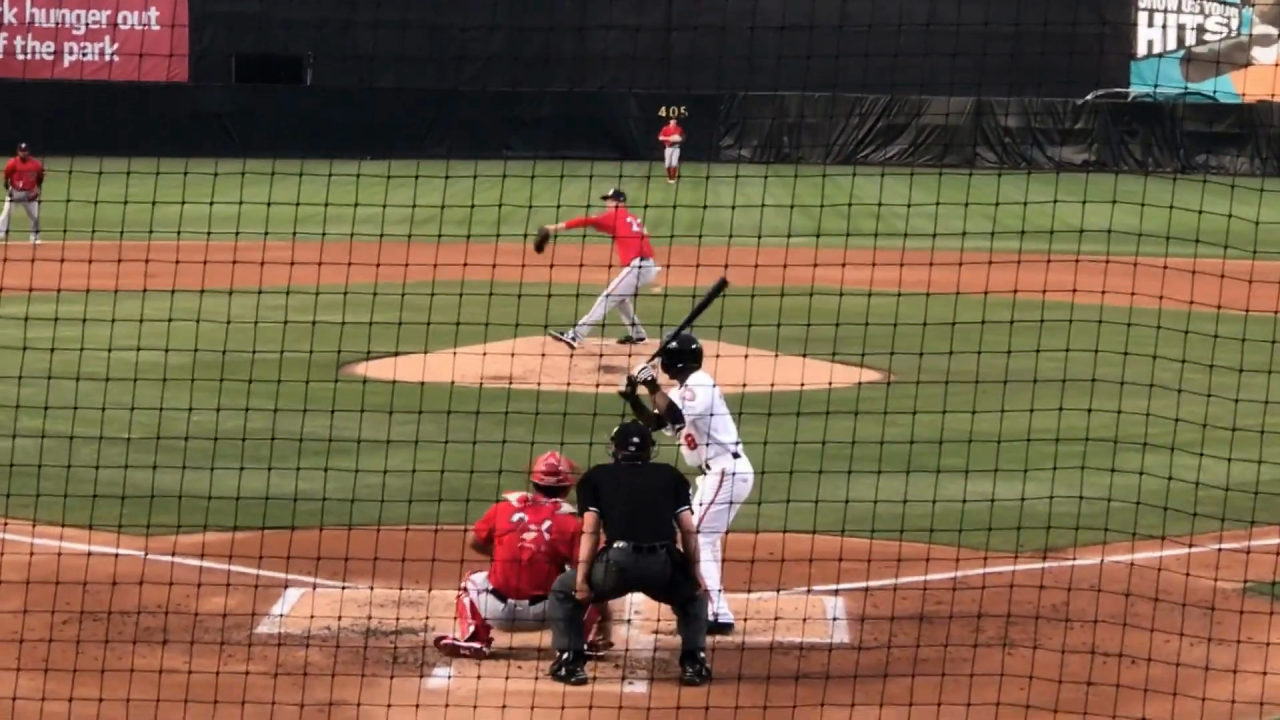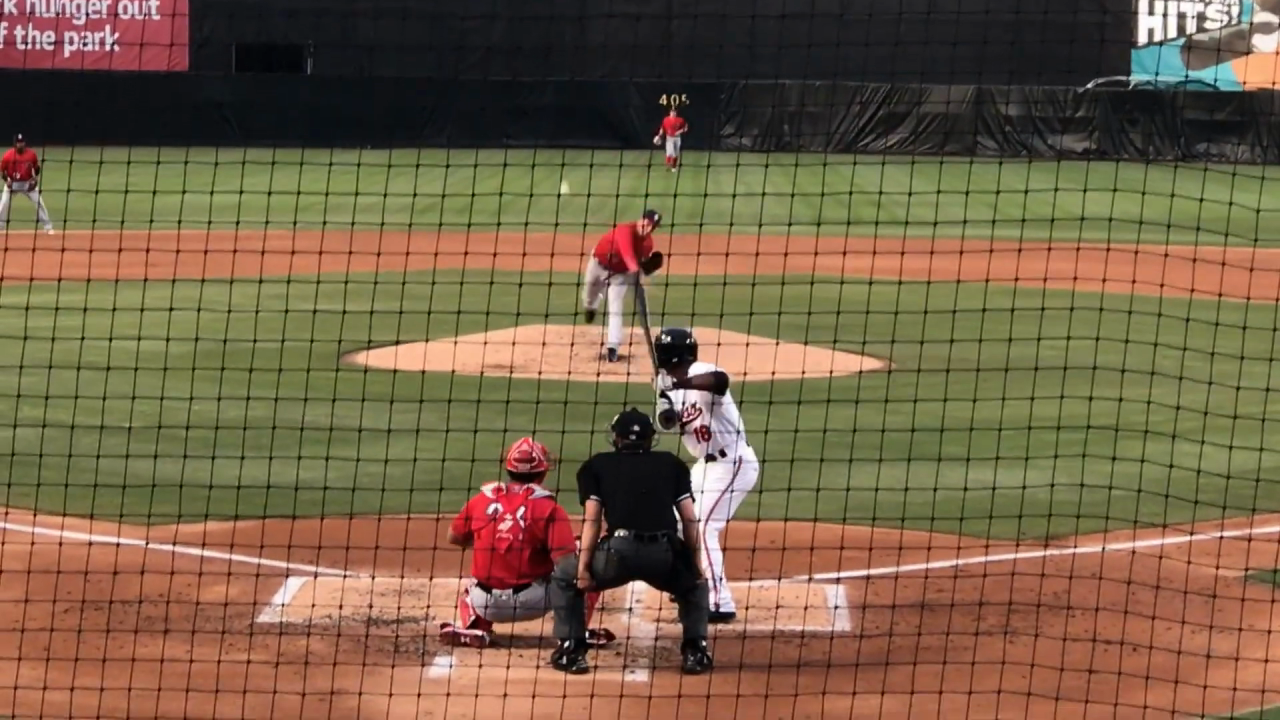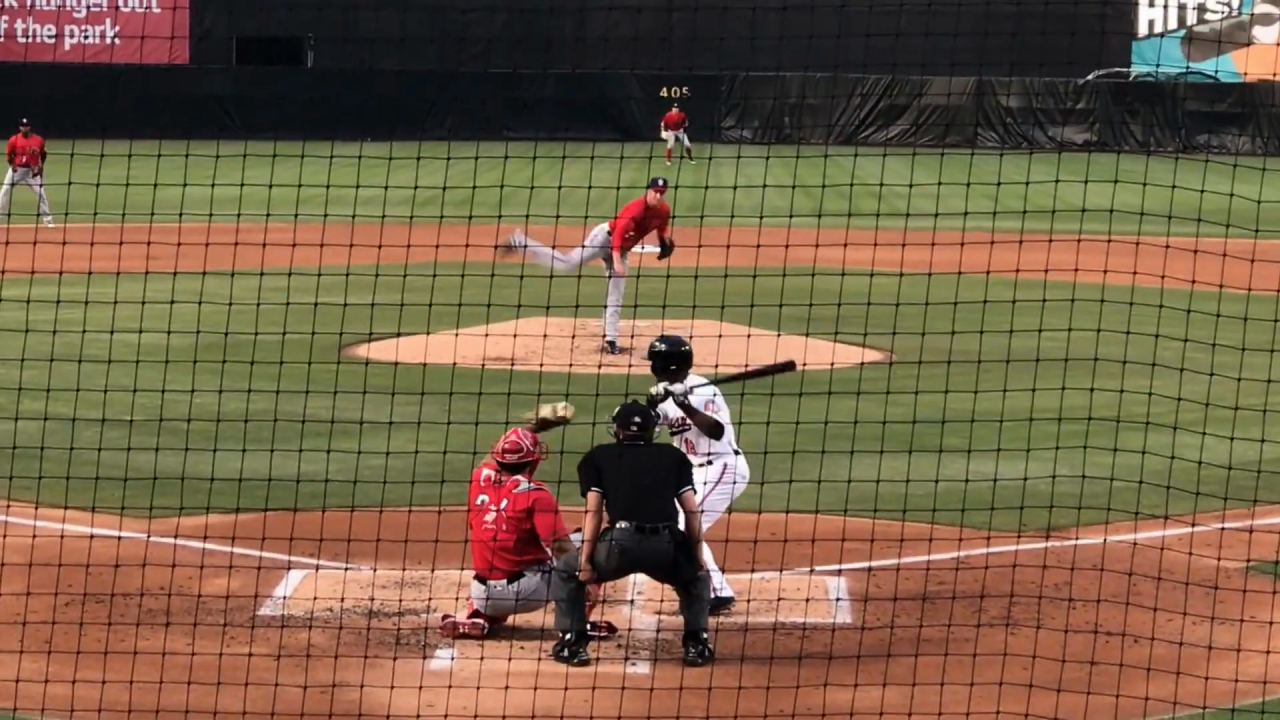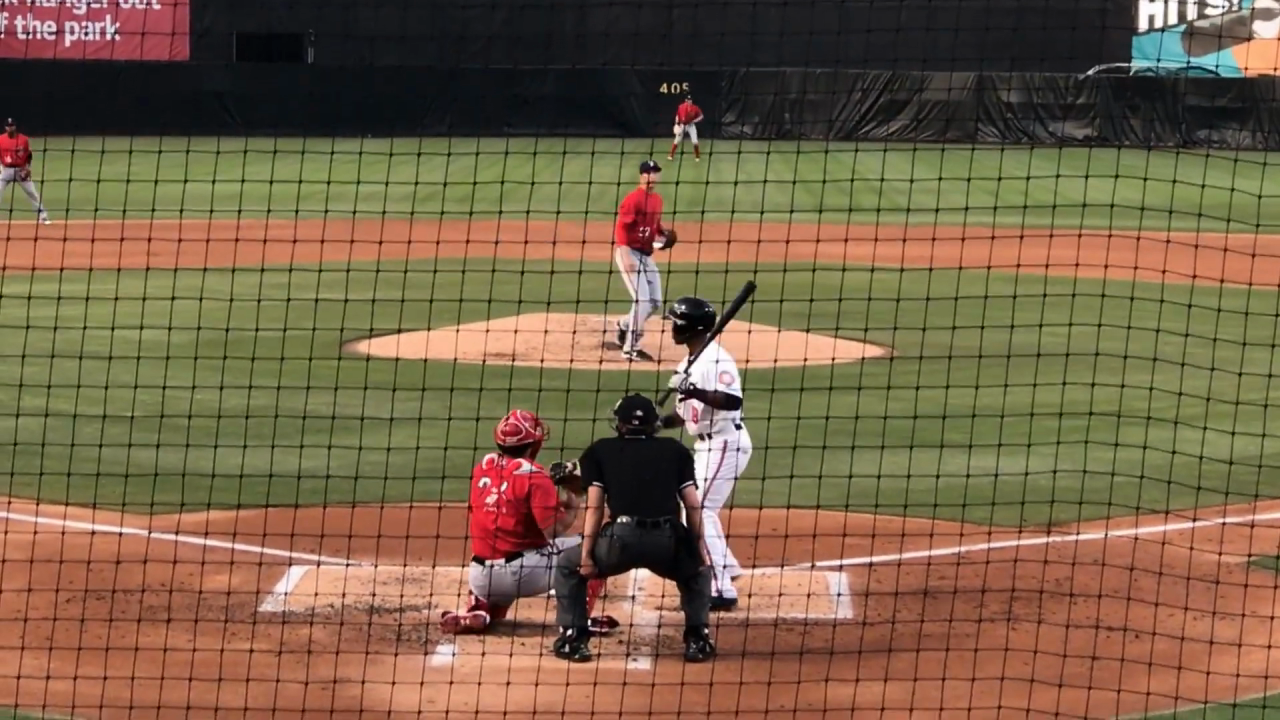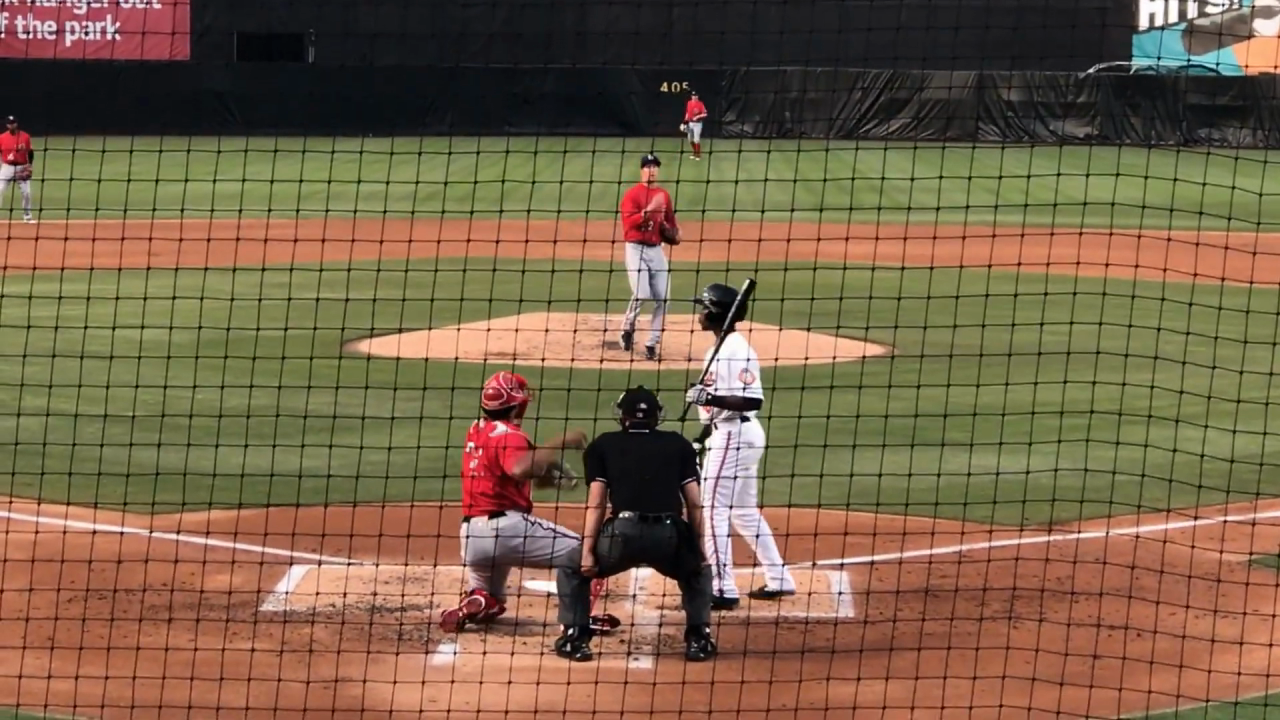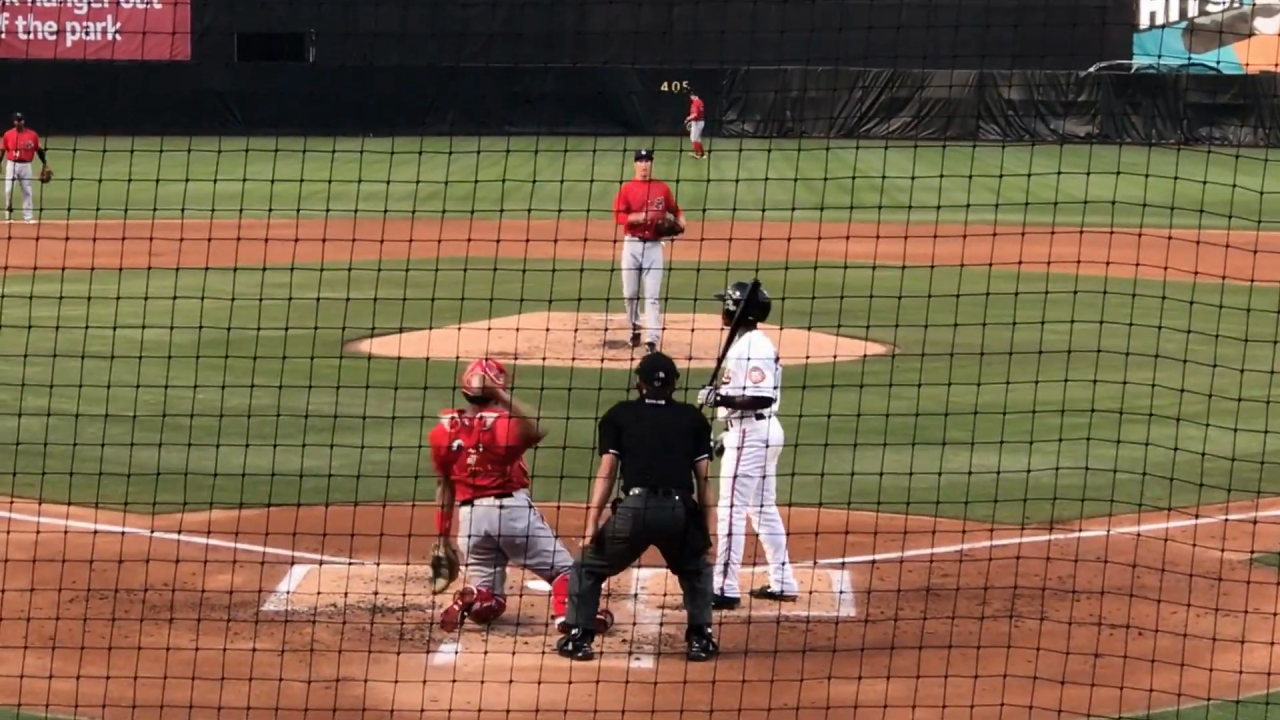
dt=0.4s
person 1, frame 1
left shoulder: (700, 384)
right shoulder: (681, 390)
left elbow: (674, 416)
right elbow: (654, 422)
left wrist: (652, 385)
right wrist: (633, 396)
left hip: (728, 472)
right hip: (717, 473)
left knee: (697, 539)
right knee: (702, 537)
left ankle: (718, 616)
right ankle: (706, 602)
person 1, frame 2
left shoulder: (703, 374)
right shoulder: (667, 386)
left elbow: (720, 384)
right elbow: (667, 422)
left wrist: (682, 381)
right wrist: (667, 402)
left hip: (734, 462)
right hip: (706, 463)
left knee: (702, 529)
left ankle: (720, 604)
person 1, frame 3
left shoulder: (703, 389)
right shoulder: (664, 390)
left elbow: (717, 431)
left wrist: (686, 406)
right wrist: (655, 400)
left hip: (725, 468)
right hip: (702, 471)
left ankle: (718, 592)
person 1, frame 4
left shoulder: (716, 358)
right shoulder: (690, 361)
left elbow: (733, 401)
right elbow: (686, 411)
left wrist: (693, 391)
right wrist: (663, 423)
left hip: (726, 444)
right hip: (709, 445)
left knee: (701, 514)
right knee: (701, 511)
left ankle: (722, 591)
right ankle: (724, 566)
person 1, frame 5
left shoulder: (736, 350)
right shoulder: (721, 348)
left elbow: (753, 400)
left wrist: (710, 399)
right wrist: (701, 439)
left hip: (734, 436)
right hip: (735, 434)
left knee: (714, 511)
right knee: (744, 510)
left ankle: (723, 590)
right ankle: (779, 580)
person 1, frame 6
left shoulder: (751, 347)
right shoulder: (758, 343)
left elbow: (763, 398)
left wrist: (721, 399)
right wrist: (725, 408)
left hip: (750, 434)
right hip: (764, 431)
left knee: (731, 509)
right knee: (763, 508)
left ankle: (725, 589)
right ankle: (783, 582)
person 2, frame 1
left shoulder: (597, 476)
right shoulder: (670, 475)
left elbow: (591, 531)
right elbow: (688, 530)
left wrist: (581, 580)
right wrist: (694, 576)
left hip: (618, 562)
right hip: (663, 566)
left knee: (563, 589)
right knee: (694, 595)
left ankle: (571, 662)
right ankle: (694, 663)
person 2, frame 2
left shoulder: (597, 465)
right shoulder: (672, 464)
left elbow: (592, 520)
right elbow: (689, 519)
left wrist: (583, 568)
right wrist: (694, 565)
left hip: (619, 551)
right hip: (664, 554)
left knee: (564, 578)
right knee: (695, 584)
left ankle: (572, 650)
right ankle: (695, 651)
person 2, frame 3
left shoulder: (599, 456)
right shoulder: (673, 456)
left elbow: (594, 511)
right elbow: (692, 511)
left wrist: (585, 560)
right wrist: (695, 557)
left hip: (621, 543)
right hip: (666, 546)
left knee: (567, 570)
right knee: (696, 576)
left ankle: (573, 642)
right ankle: (697, 643)
person 2, frame 4
left shoulder: (600, 450)
right shoulder: (675, 449)
left elbow: (595, 505)
right elbow: (693, 505)
left wrist: (586, 555)
right wrist: (696, 552)
left hip: (622, 537)
right hip: (667, 540)
left knee: (568, 565)
right knee: (697, 571)
left ankle: (574, 638)
right ankle: (698, 639)
person 2, frame 5
left shoulder: (604, 445)
right shoulder: (678, 444)
left elbow: (596, 501)
right elbow: (694, 502)
left wrist: (587, 551)
right wrist: (698, 549)
left hip: (624, 533)
right hip: (669, 535)
left knee: (572, 566)
right knee: (698, 569)
left ankle: (576, 638)
right ankle: (699, 638)
person 2, frame 6
left shoulder: (620, 414)
right shoulder: (693, 417)
left elbow: (607, 472)
right elbow: (703, 478)
left wrist: (592, 521)
right wrist: (703, 524)
left hip: (636, 507)
right hip: (679, 509)
left knee: (589, 566)
right knee: (696, 570)
left ankle: (579, 637)
right ankle: (700, 638)
person 3, frame 1
left shoulder: (504, 508)
right shoulder: (570, 524)
left elbow: (476, 542)
right wrist: (604, 616)
left hip: (497, 611)
right hip: (542, 613)
left knee: (472, 582)
left ankle: (472, 640)
person 3, frame 2
left shoulder: (481, 500)
right shoulder: (547, 507)
left elbow: (454, 537)
left hip: (486, 603)
right hip: (531, 602)
left knee: (474, 587)
left ankle: (474, 628)
person 3, frame 3
left shoulder: (480, 478)
right shoulder: (534, 494)
left elbow: (498, 458)
right elbow: (557, 544)
left wrist: (531, 433)
left hip: (483, 594)
right hip: (525, 590)
left ankle: (475, 619)
person 3, frame 4
left shoulder: (484, 465)
right shoulder: (533, 476)
right elbow: (552, 529)
right wrist: (572, 510)
left hip: (480, 575)
right hip: (522, 570)
left knee: (494, 605)
left ankle: (477, 613)
person 3, frame 5
left shoulder: (479, 429)
right shoulder: (507, 434)
right elbow: (521, 470)
left wrist: (546, 463)
right wrist: (560, 444)
left hip: (472, 532)
right hip: (508, 526)
left knee: (489, 605)
left ankle: (472, 607)
person 3, frame 6
left shoulder: (445, 426)
right shoulder: (500, 421)
left elbow: (445, 486)
right elbow: (532, 434)
left wrist: (443, 534)
right wrist: (507, 400)
left hip: (469, 519)
right hip: (511, 510)
left knee: (488, 600)
right knee: (563, 568)
left ankle: (464, 603)
right ankle: (567, 614)
person 4, frame 1
left shoulder: (613, 218)
right shoulder: (635, 221)
left elbow: (588, 221)
left wrist: (559, 226)
left hip: (638, 268)
right hip: (648, 267)
left knee: (606, 300)
right knee: (619, 298)
left ankle: (574, 336)
right ankle: (637, 333)
person 4, frame 2
left shoulder: (648, 243)
right shoulder: (625, 229)
right elbow: (624, 247)
left wrist: (649, 264)
right wrist: (632, 266)
left hip: (621, 272)
right hip: (599, 263)
left knee: (616, 307)
right knee: (590, 292)
right ankle: (590, 305)
person 4, frame 3
left shoulder: (664, 211)
right shoulder: (635, 208)
left elbow: (662, 228)
right elbow: (619, 234)
left wrist: (665, 241)
right wrist: (617, 258)
left hip: (623, 249)
right hip: (606, 238)
left knee: (616, 295)
right knee: (568, 262)
left ankle: (610, 339)
right ankle: (520, 243)
person 4, frame 4
left shoulder: (657, 199)
right shoulder: (632, 200)
right elbow: (621, 230)
left wrist: (664, 234)
right wrist: (625, 256)
left hip: (647, 255)
right hip: (629, 253)
left knee: (656, 302)
right knee: (643, 301)
left ankle: (624, 325)
right ankle: (631, 348)
person 4, frame 5
left shoulder: (664, 194)
right shoulder: (632, 194)
left elbow: (670, 217)
right elbow: (629, 222)
left wrist: (675, 230)
right wrist: (649, 208)
left hip: (657, 250)
right hip: (636, 250)
left knee: (661, 299)
right knee: (641, 294)
left ankle: (652, 344)
right ankle: (628, 327)
person 4, frame 6
left shoulder: (662, 187)
right shoulder: (626, 189)
left elbow: (673, 209)
right elbow: (619, 217)
left wrist: (680, 219)
right wrist: (639, 217)
left hip: (654, 245)
right hip: (632, 244)
left knee: (652, 294)
right knee: (630, 293)
left ankle: (653, 340)
right ankle: (635, 330)
